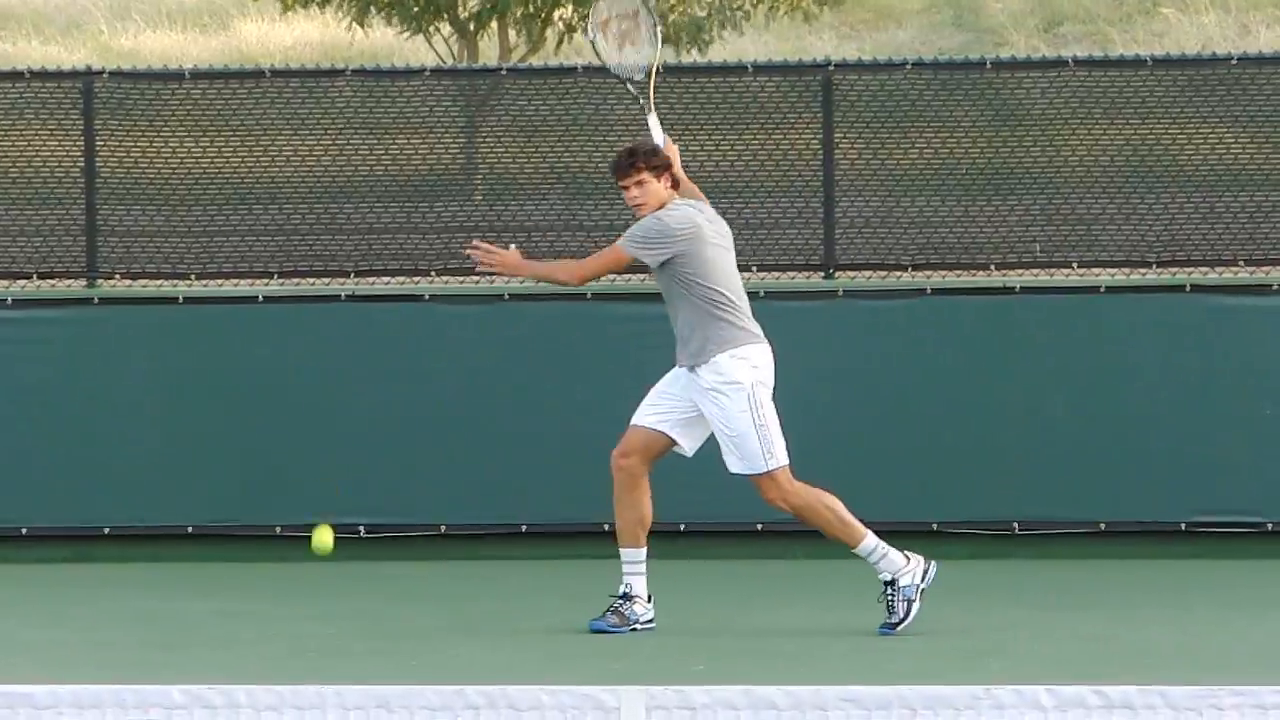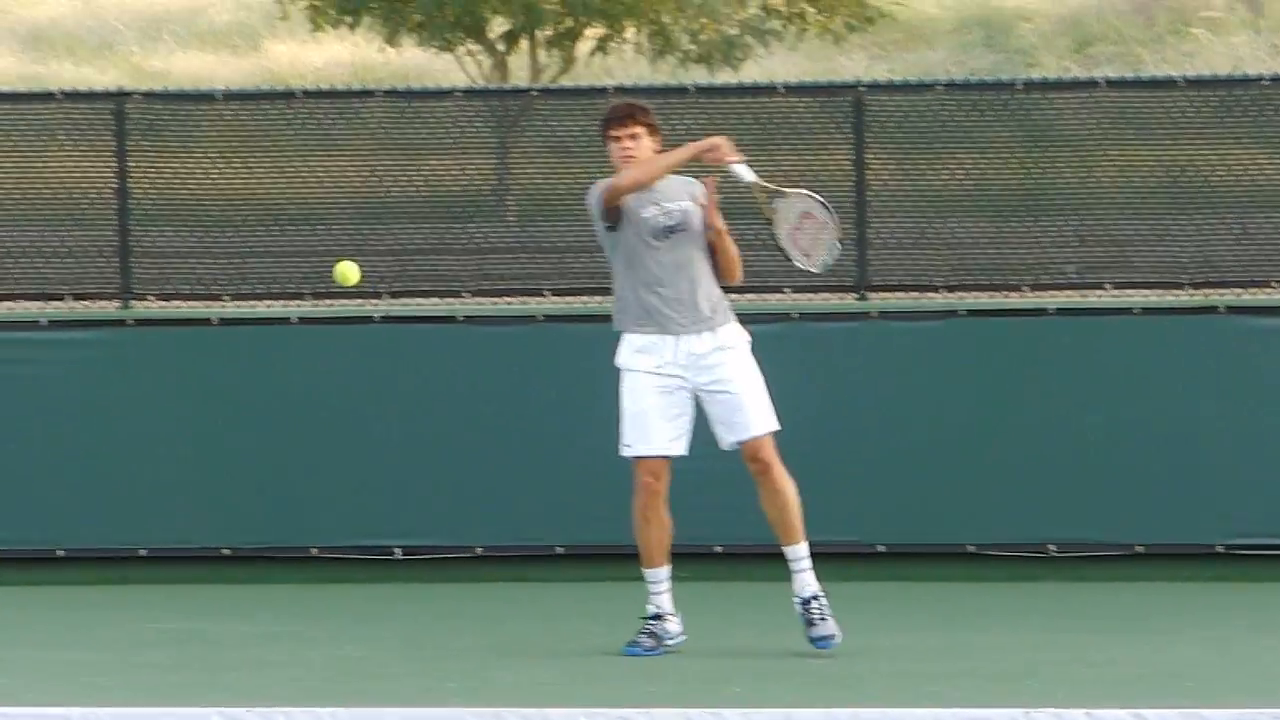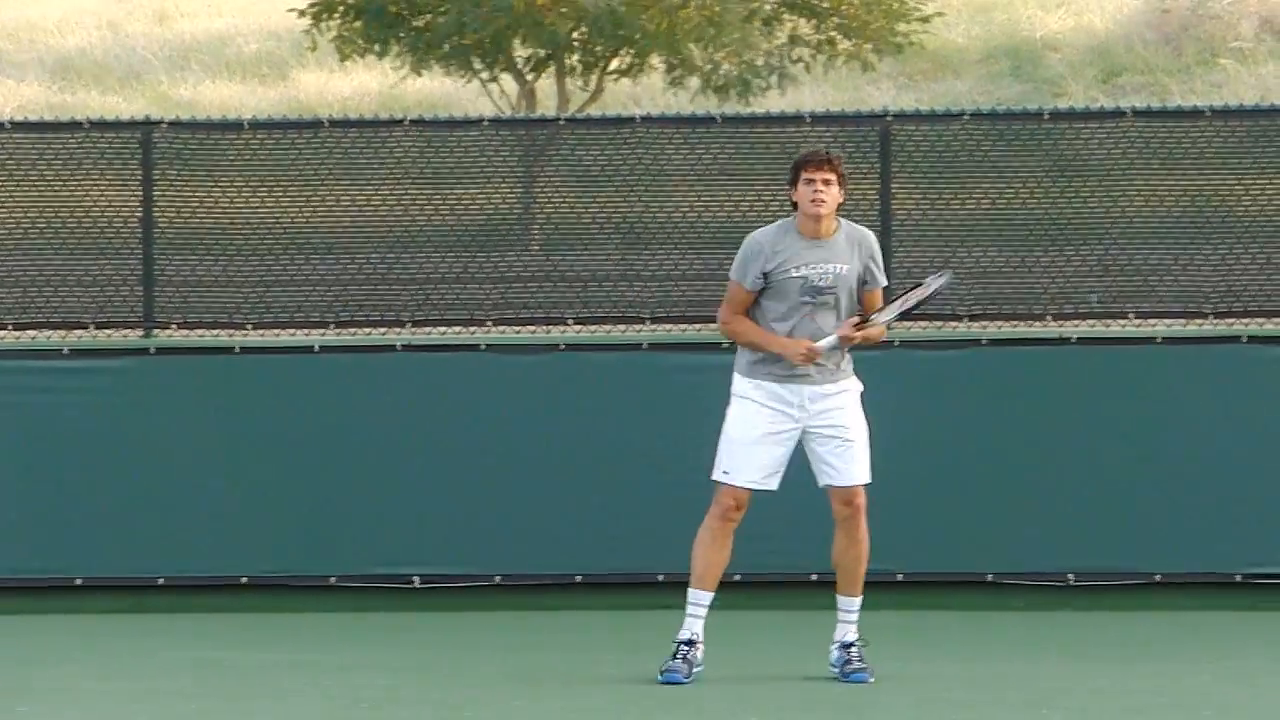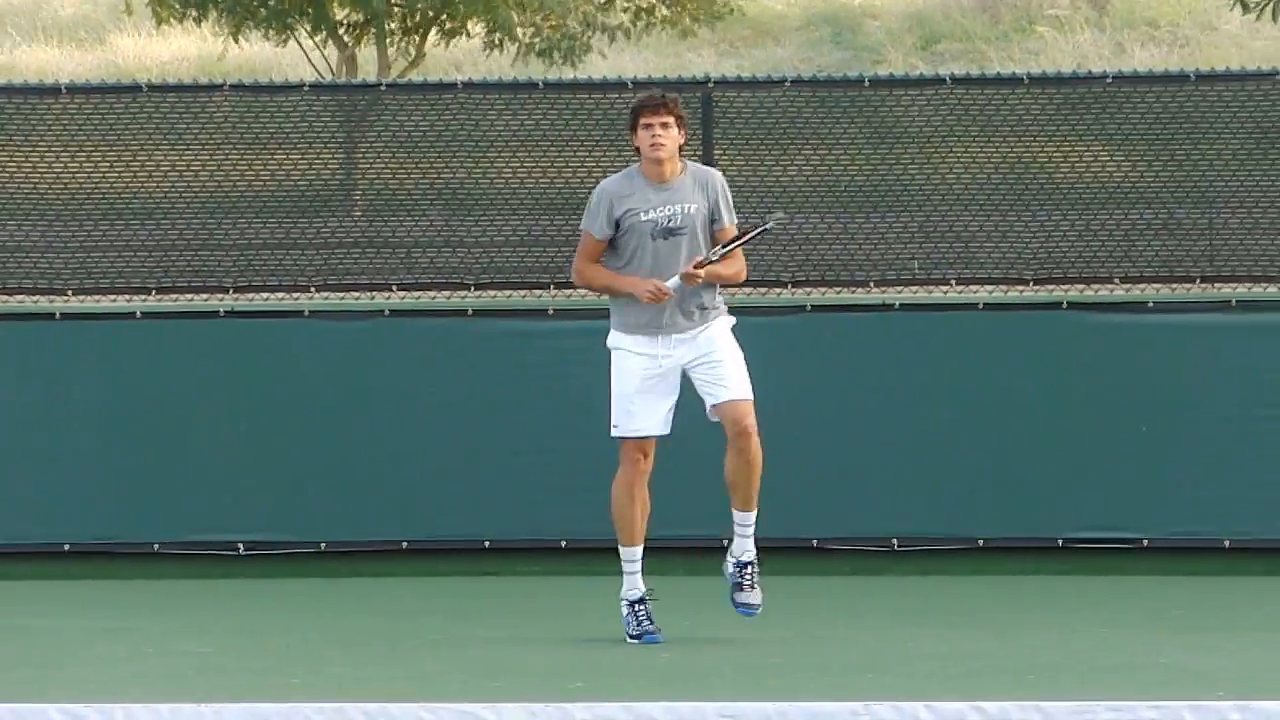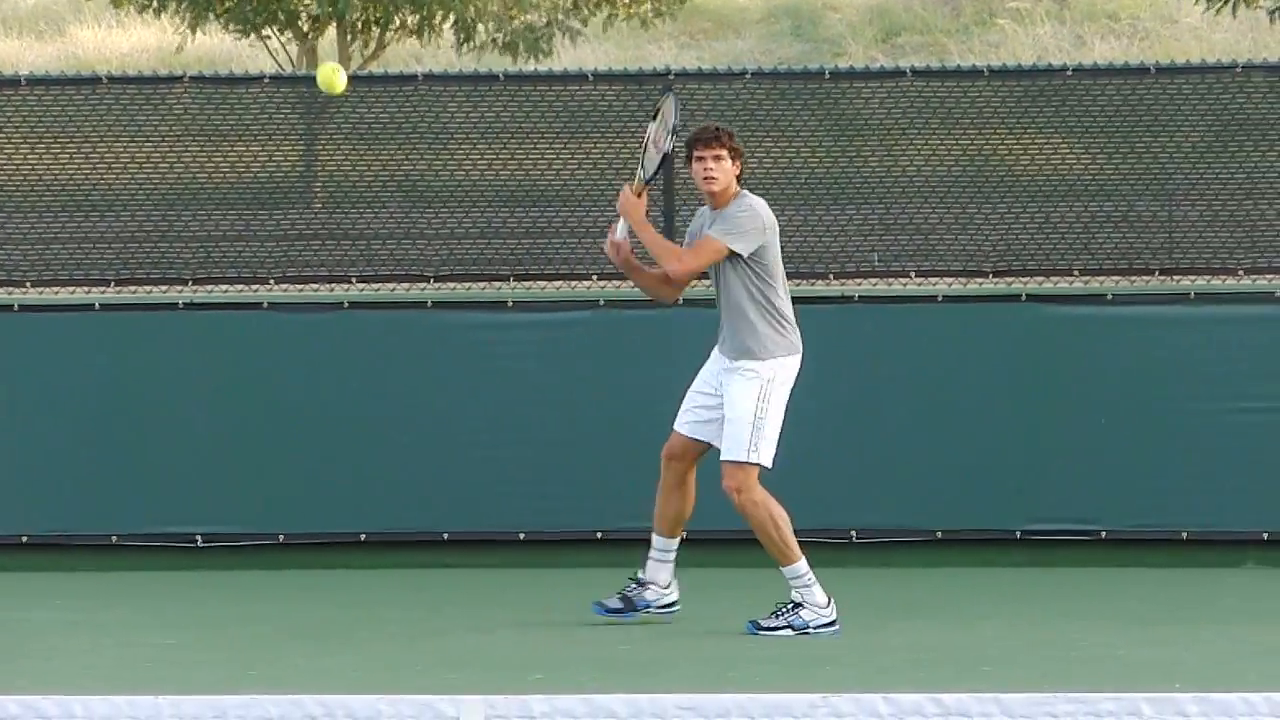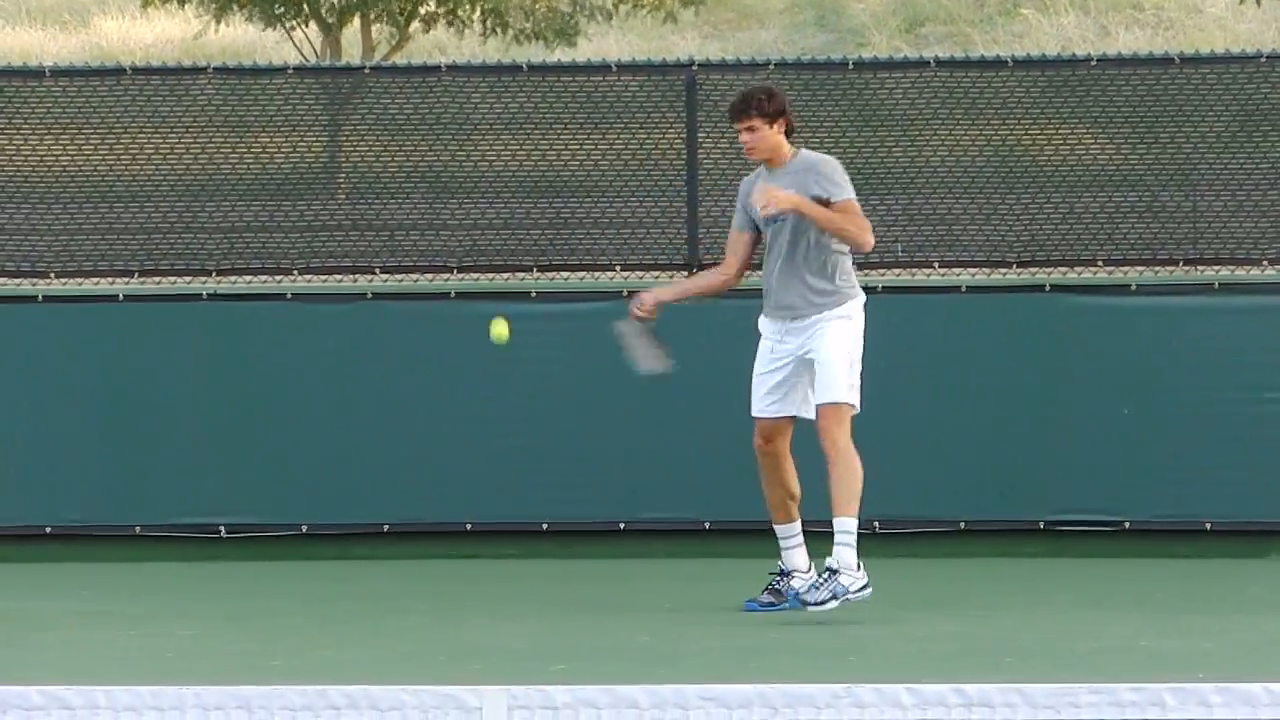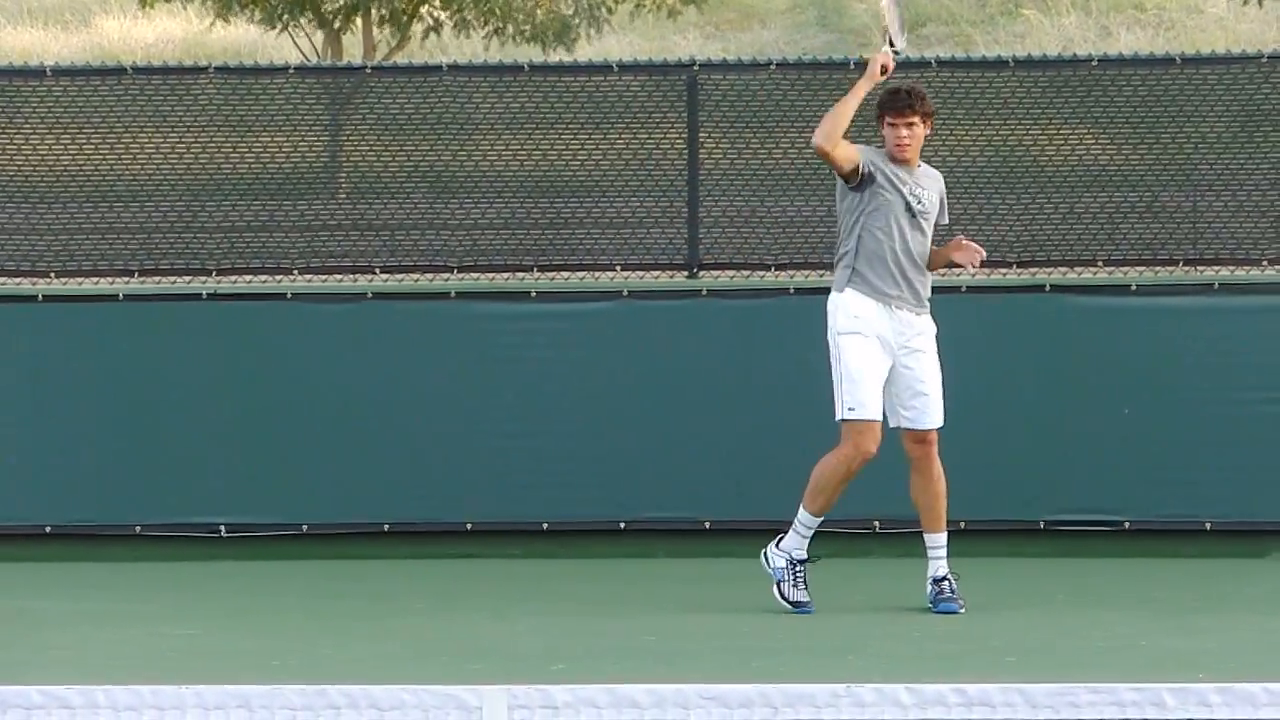
dt=0.7s
person 1, frame 1
left shoulder: (666, 221)
right shoulder: (700, 213)
left elbow: (583, 270)
left wrist: (520, 266)
right wrist: (675, 161)
left hip: (732, 367)
right hip: (696, 370)
left knee: (779, 491)
right knee: (627, 459)
left ankle: (899, 569)
right ankle: (635, 599)
person 1, frame 2
left shoulder: (689, 190)
right shoulder: (604, 198)
left elbow: (730, 275)
right elbow: (629, 182)
left wrist: (716, 225)
right wrist: (698, 149)
left hip: (718, 342)
right hip: (650, 353)
left knee: (763, 458)
right knee: (649, 480)
left ankle: (807, 591)
right ankle: (663, 616)
person 1, frame 3
left shoulder: (863, 243)
right shoulder: (762, 245)
left elbow: (876, 325)
right elbow: (729, 317)
left wrist: (856, 334)
right wrist: (779, 345)
left hip: (832, 392)
right hip: (762, 390)
left knee: (851, 507)
right knee: (726, 508)
left ankle: (846, 640)
right ankle: (690, 640)
person 1, frame 4
left shoulder: (709, 182)
right shoulder: (612, 192)
left elbow: (737, 266)
right elbow: (583, 269)
left wrist: (708, 272)
right wrist: (633, 284)
left hip: (705, 329)
right hip: (638, 340)
left knee: (743, 427)
right knee: (635, 461)
left ankle: (743, 551)
right ankle: (633, 592)
person 1, frame 5
left shoulder: (749, 214)
right shoulder: (705, 219)
left elbow: (680, 265)
right elbow: (668, 288)
left wrist: (641, 222)
right wrist: (628, 264)
left hip: (764, 363)
right hip: (728, 358)
left knee: (740, 486)
right knee: (675, 459)
left ankle: (814, 604)
right ankle: (655, 582)
person 1, frame 6
left shoulder: (821, 167)
right shoulder: (751, 189)
left elbow: (863, 239)
right elbow: (730, 271)
left wrist: (801, 204)
right wrist: (665, 294)
left hip: (833, 316)
right hip: (780, 326)
left knee: (832, 428)
right knee: (767, 442)
left ankle: (846, 565)
right ankle: (795, 569)
person 1, frame 7
left shoulder: (933, 180)
right shoulder: (866, 163)
right elbow: (824, 141)
left wrist: (952, 252)
right wrist: (867, 80)
left hip: (914, 321)
right hip: (859, 314)
left knee: (923, 446)
right knee: (860, 441)
left ankle: (939, 572)
right ankle: (789, 549)
